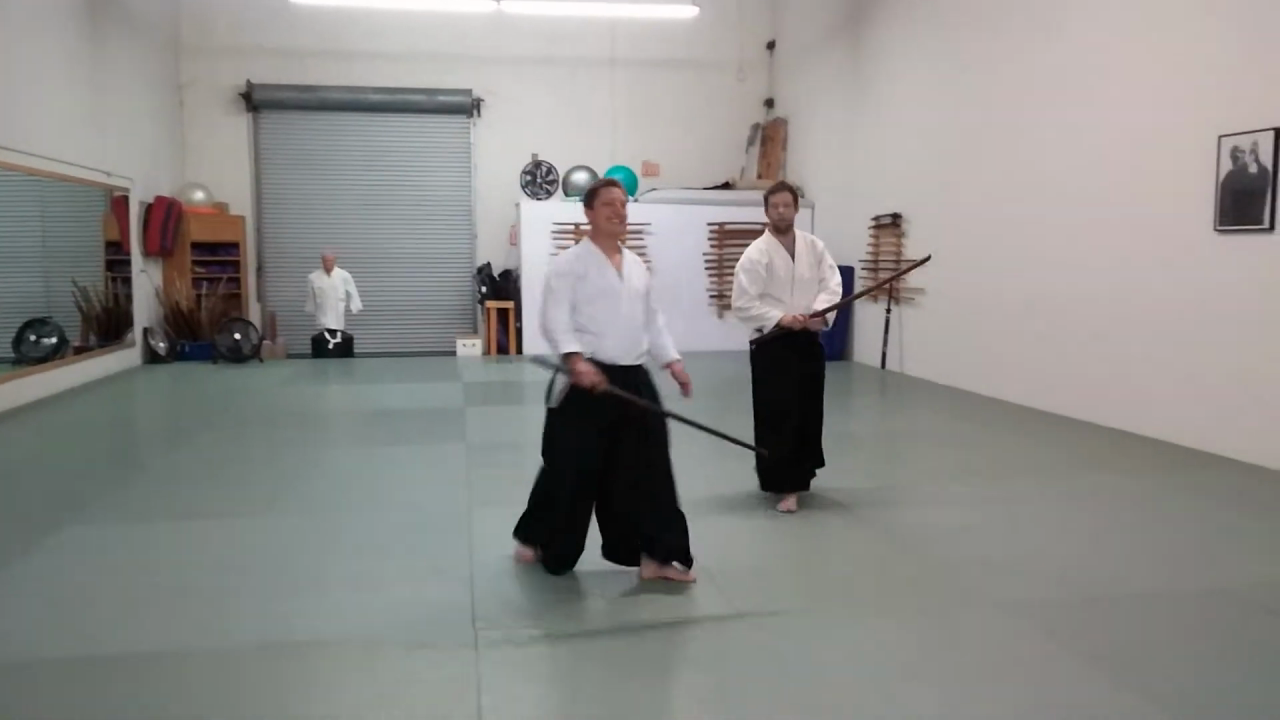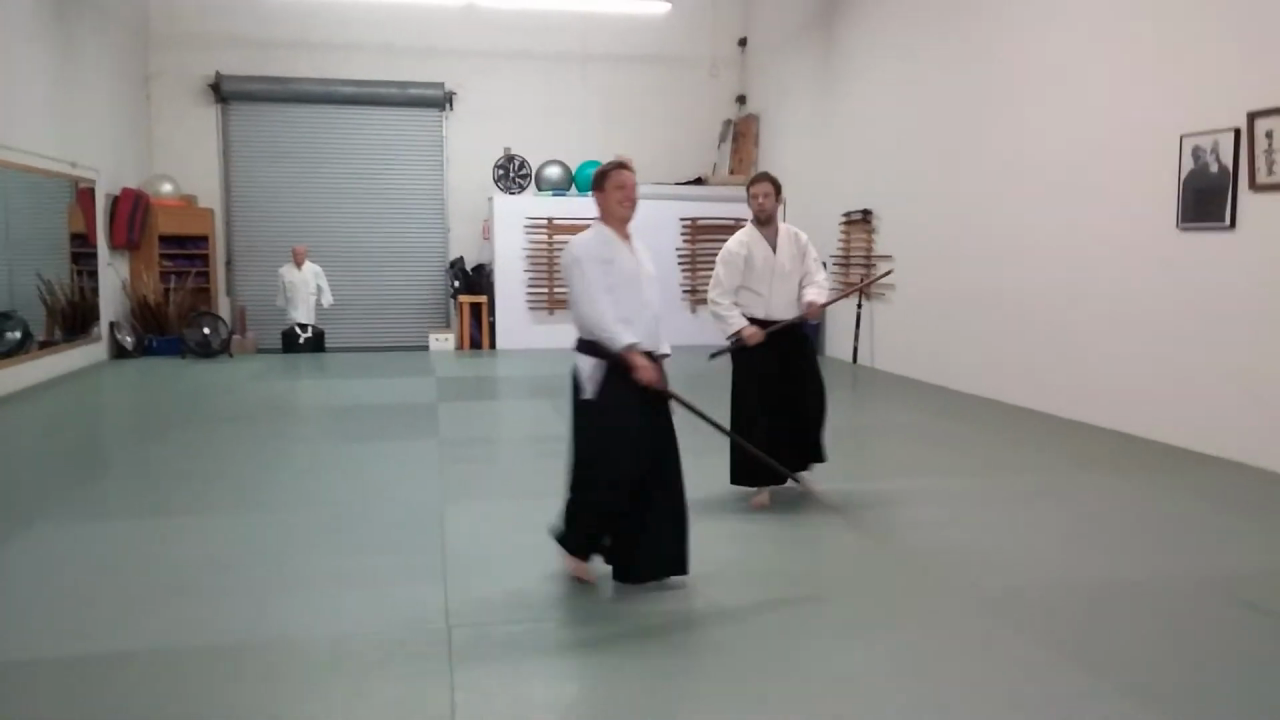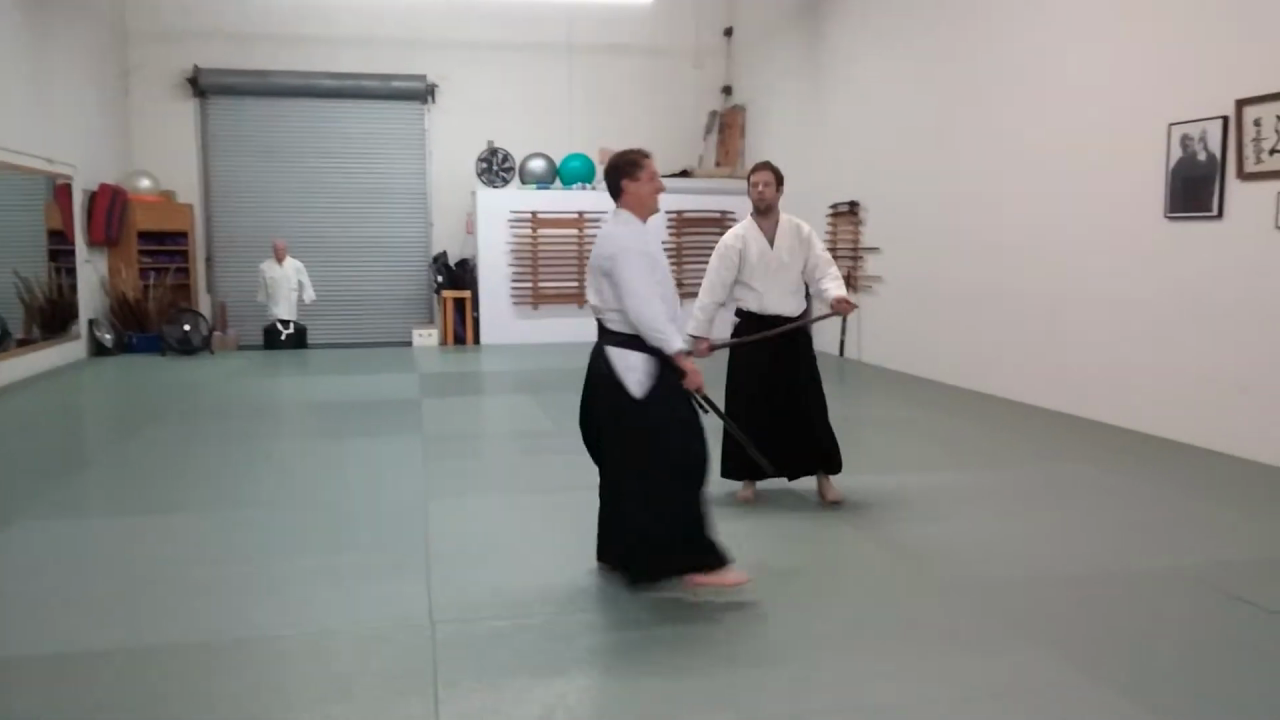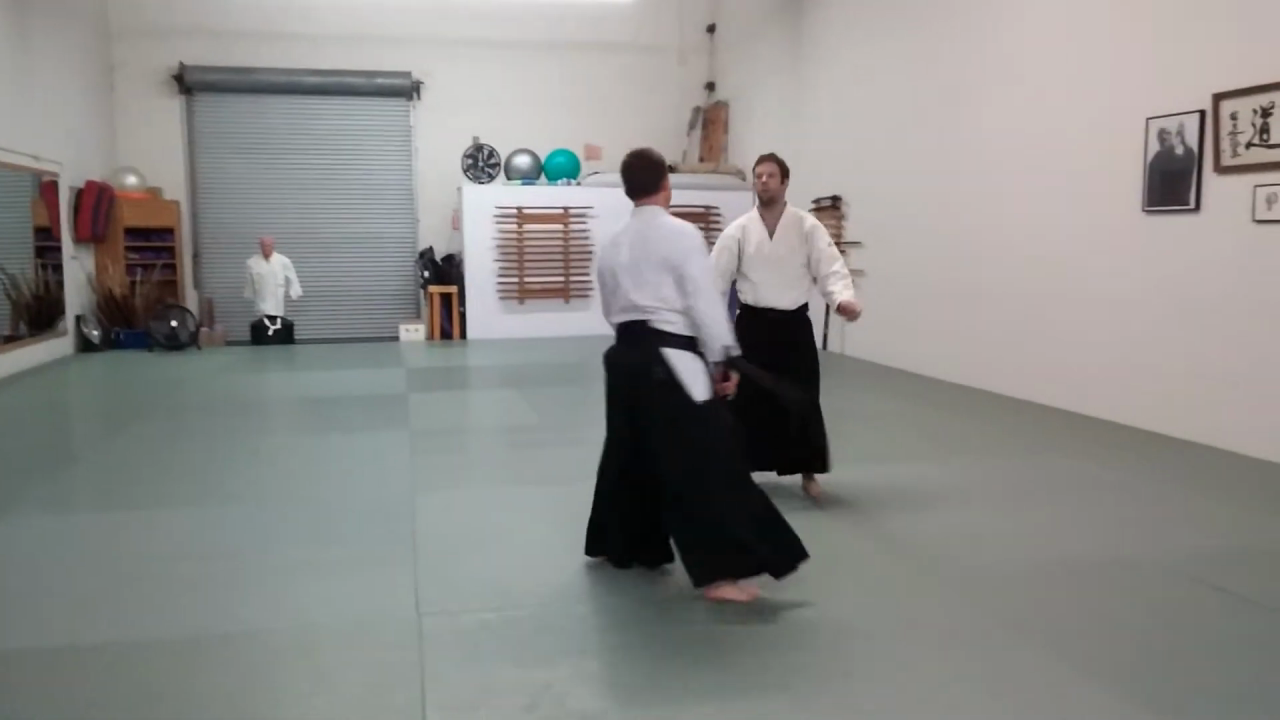
dt=0.2s
person 1, frame 1
left shoulder: (637, 265)
right shoulder: (569, 263)
left elbow: (652, 319)
right elbow: (554, 319)
left wrist: (671, 361)
right wrist: (575, 360)
left hip: (633, 380)
right hip: (587, 384)
left knee: (648, 470)
right knee: (569, 467)
left ankle: (656, 556)
right ankle: (533, 538)
person 1, frame 2
left shoulder: (636, 248)
right shoulder: (586, 248)
right elbow: (594, 311)
left wrist: (659, 357)
right wrist: (634, 355)
left hip: (638, 366)
right hip: (605, 370)
left knee: (656, 466)
right knee: (608, 464)
left ankle: (645, 557)
right ankle: (578, 542)
person 1, frame 3
left shoulder: (614, 234)
right shoulder: (630, 237)
right elbow: (643, 308)
left wrist: (673, 352)
right wrist: (682, 357)
left hip: (614, 359)
right hip: (632, 361)
left knee: (627, 458)
right knee: (671, 458)
left ankle: (624, 553)
right ankle: (693, 561)
person 1, frame 4
left shoulder: (612, 245)
right shoulder: (681, 235)
right elbow: (706, 305)
right wrist: (723, 361)
left hip: (625, 359)
right hip: (669, 362)
left knee: (631, 455)
right knee: (706, 464)
left ankle: (615, 545)
right ankle: (723, 572)
person 2, frame 1
left shoulder: (814, 246)
right shoulder: (756, 254)
left elbow: (831, 285)
right elbow: (743, 304)
left wrist: (819, 313)
right wrist: (781, 318)
left hip: (807, 342)
right hip: (774, 344)
left knee: (808, 412)
right knee: (779, 416)
left ankle: (788, 472)
right ankle: (786, 487)
person 2, frame 2
left shoulder: (799, 240)
right shoulder: (738, 245)
left elbow: (814, 278)
right elbow: (719, 296)
left wrist: (814, 301)
right wrist: (741, 327)
left hip: (794, 335)
right hip: (754, 337)
left knee: (807, 403)
right knee: (755, 411)
left ankle: (789, 464)
right ankle: (760, 482)
person 2, frame 3
left shoulder: (803, 233)
right shoulder: (736, 238)
left elbow: (822, 272)
right elbow: (714, 288)
left wrist: (836, 296)
right wrist: (700, 332)
left hip: (794, 332)
right hip: (753, 331)
left knee: (808, 405)
right knee: (749, 407)
left ankle: (821, 476)
right ankle: (748, 476)
person 2, frame 4
left shoulder: (807, 226)
right shoulder: (739, 229)
left elbow: (831, 268)
right elbow: (717, 276)
left wrist: (844, 299)
left hip: (794, 325)
right hip: (753, 324)
left knee: (801, 400)
right knee: (747, 399)
left ankle: (808, 472)
